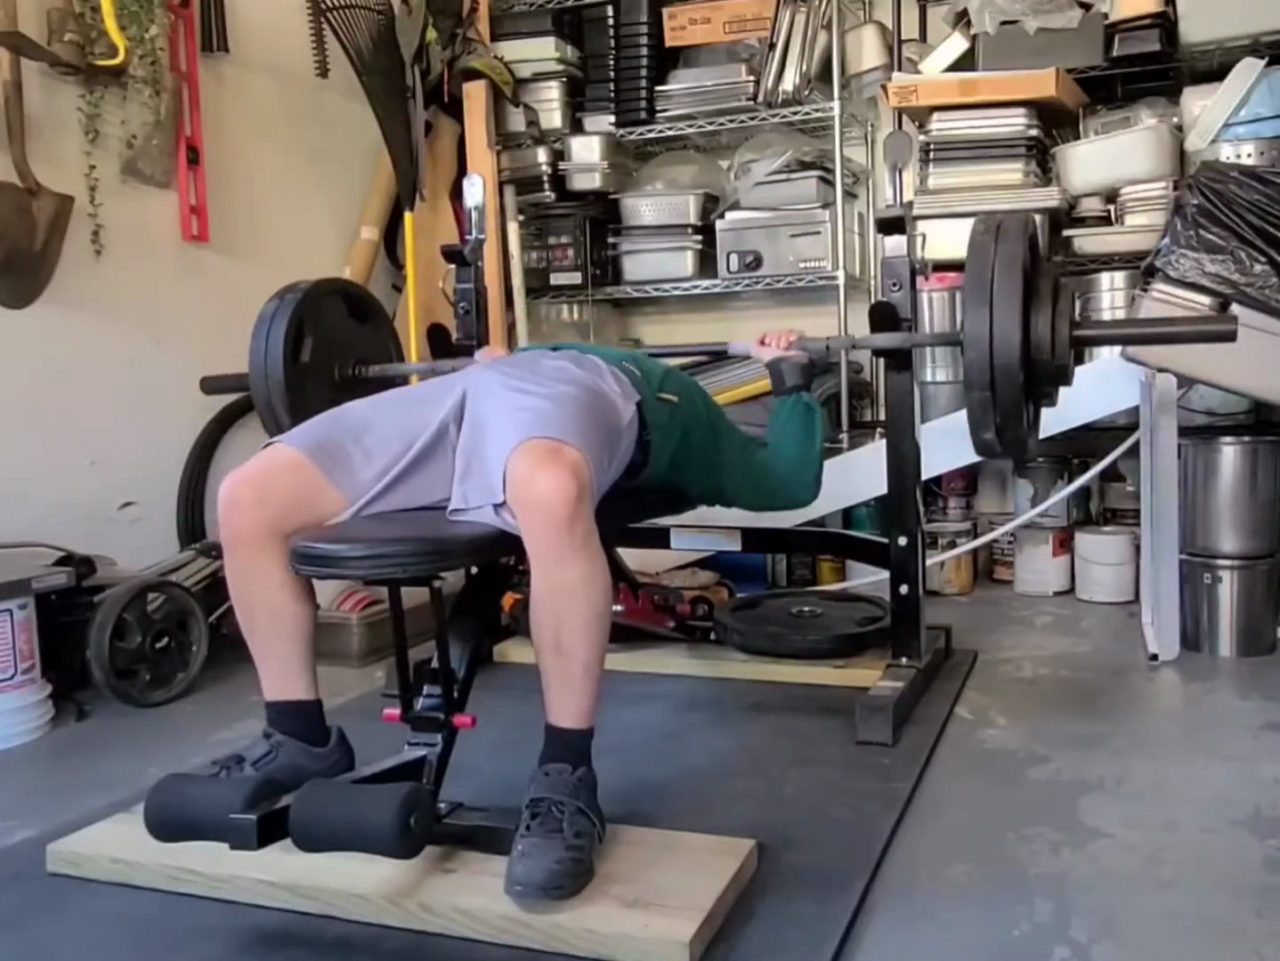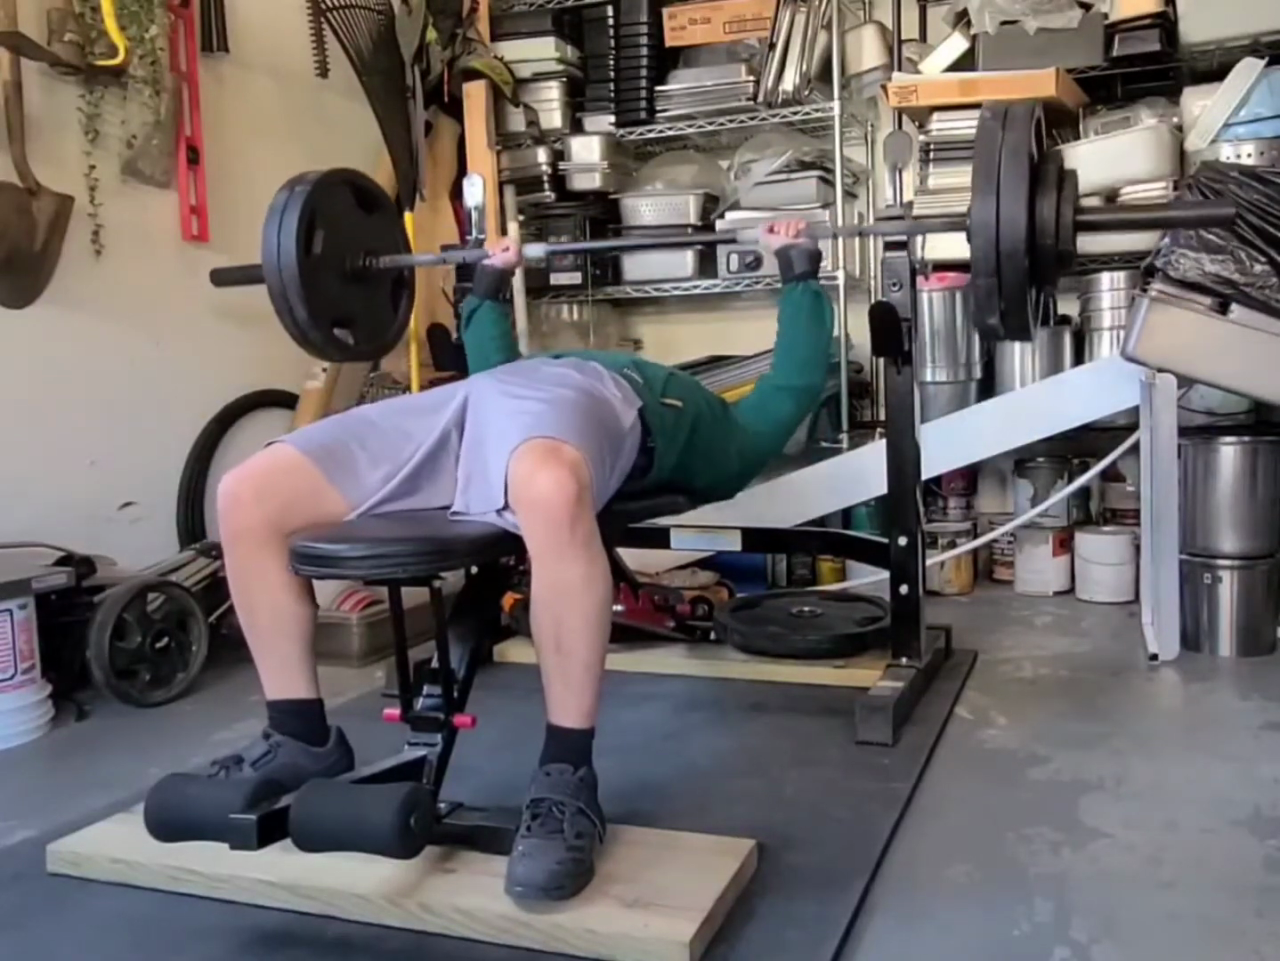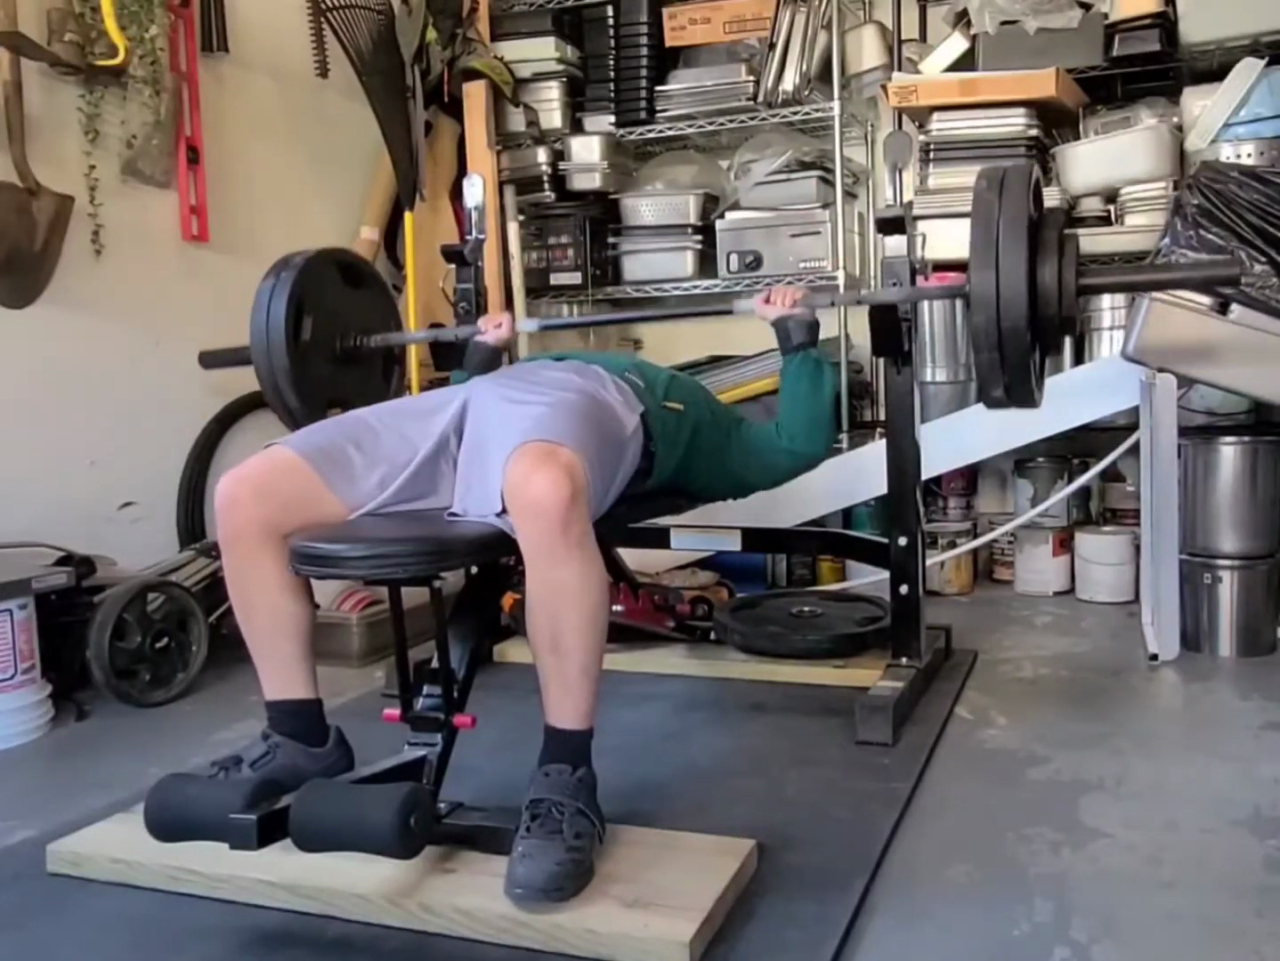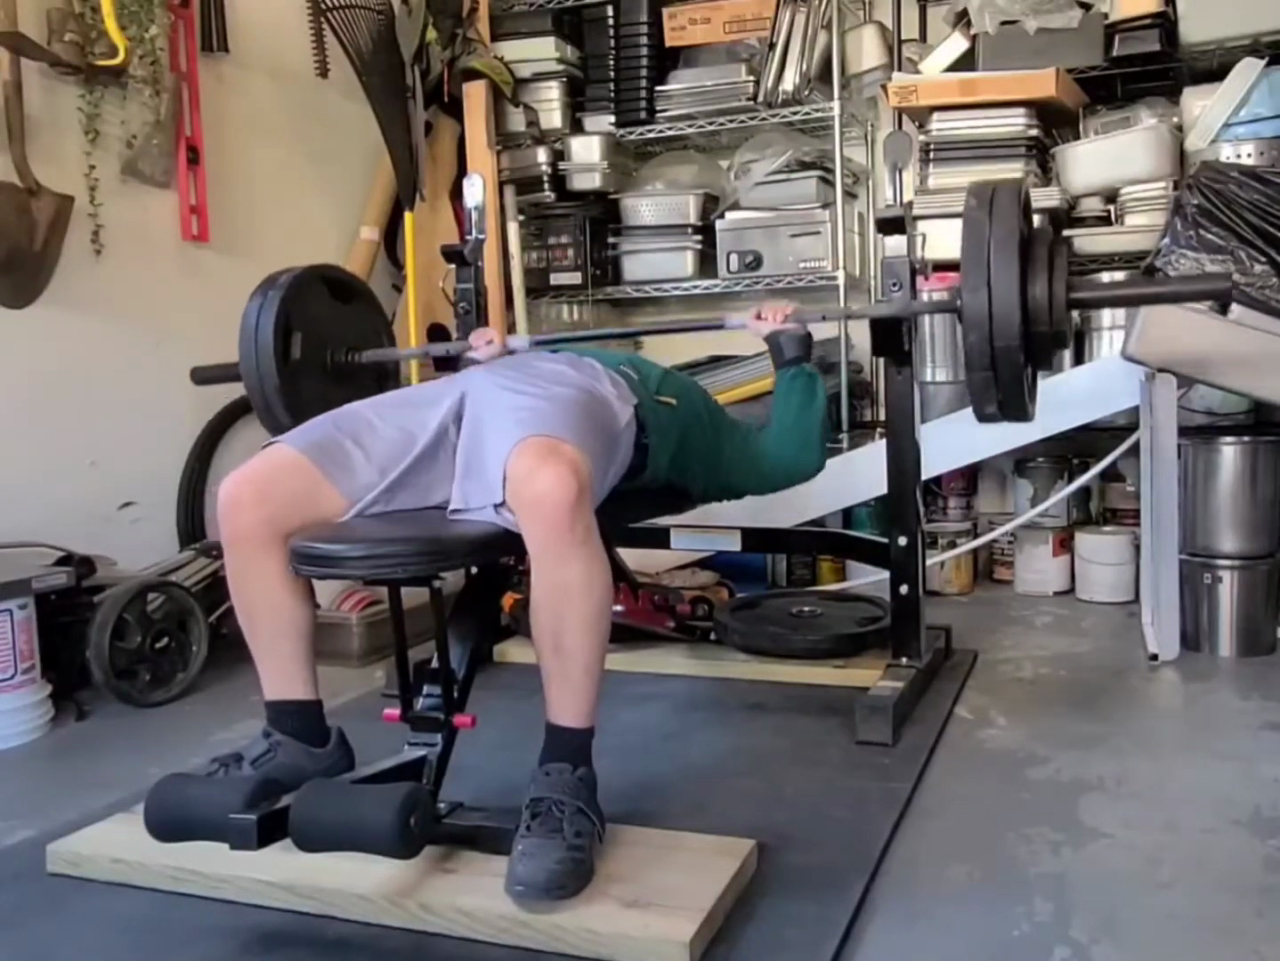
dt=0.5s
person 1, frame 1
left shoulder: (704, 430)
left elbow: (794, 479)
left wrist: (789, 379)
right wrist: (479, 370)
left knee: (549, 493)
right knee: (247, 497)
left ankle: (566, 781)
right ankle: (301, 741)
person 1, frame 2
left shoulder: (722, 436)
left elbow: (797, 383)
right elbow: (493, 367)
left wrist: (799, 269)
right wrist: (489, 283)
left knee: (551, 493)
right knee: (246, 497)
left ankle: (566, 780)
right ankle: (301, 741)
person 1, frame 3
left shoulder: (714, 431)
left elbow: (801, 443)
left wrist: (795, 334)
right wrist: (482, 354)
left knee: (544, 497)
right knee: (243, 499)
left ankle: (564, 782)
right ankle: (303, 741)
person 1, frame 4
left shoulder: (704, 426)
left elbow: (795, 457)
left wrist: (790, 349)
right wrist: (478, 364)
left knee: (550, 490)
right knee: (247, 500)
left ankle: (565, 780)
right ankle: (301, 740)
